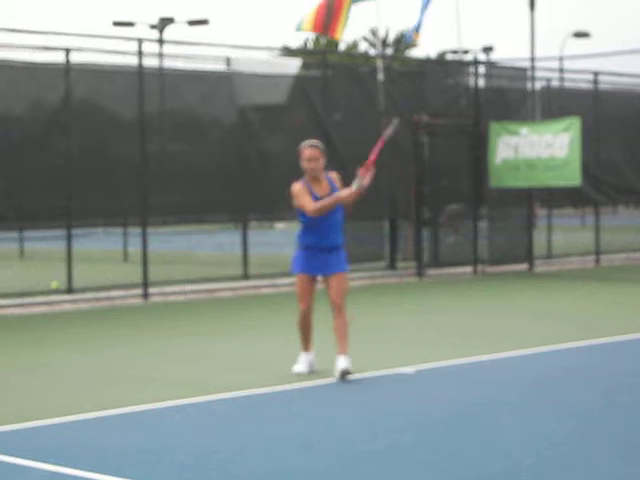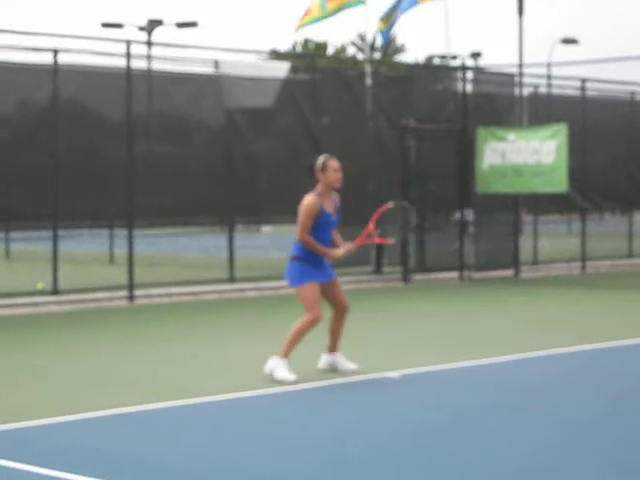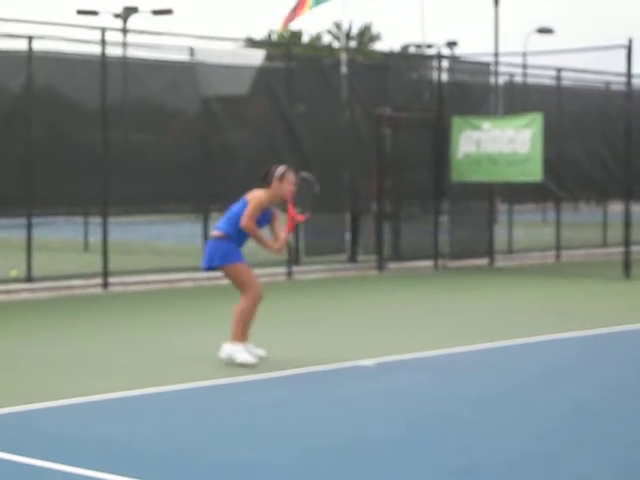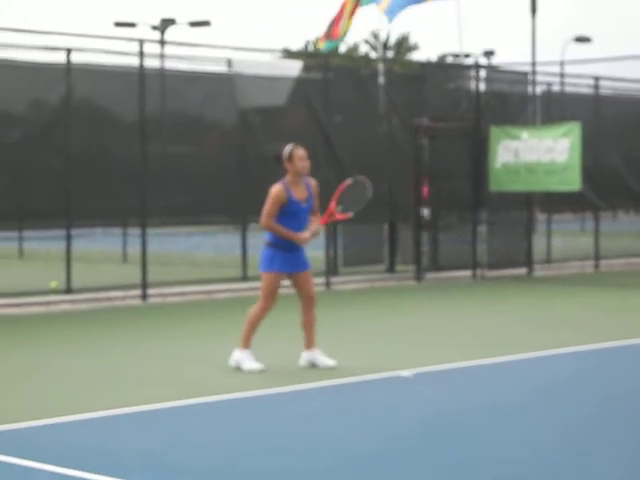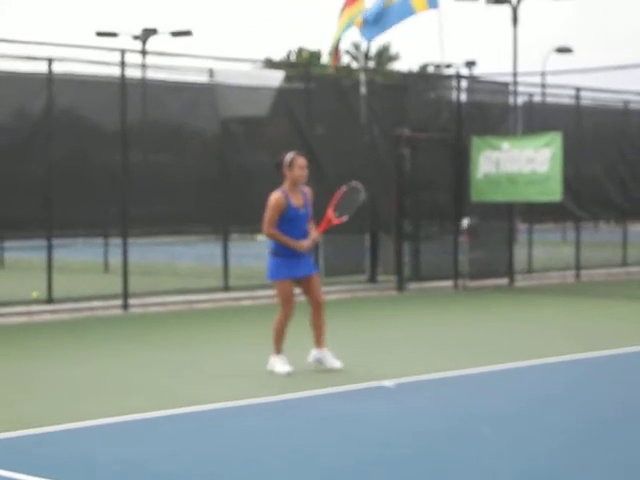
dt=1s
person 1, frame 1
left shoulder: (334, 177)
right shoulder: (298, 188)
left elbow: (344, 204)
right elbow: (312, 211)
left wrist: (361, 187)
right wrist: (337, 197)
left hip: (335, 252)
right hip: (308, 253)
left knee: (338, 305)
right knee: (304, 309)
left ankle: (342, 360)
right ankle: (307, 355)
person 1, frame 2
left shoulder: (335, 199)
right shoulder: (311, 202)
right elbow: (302, 237)
left wrist: (342, 246)
right wrist: (328, 253)
left hip: (320, 265)
right hip: (303, 265)
left knee: (342, 307)
right knee: (313, 315)
left ankle: (332, 356)
right ankle: (278, 362)
person 1, frame 3
left shoulder: (272, 210)
right shoulder: (262, 195)
left elbow: (278, 238)
right elbow: (246, 223)
left wrist: (283, 240)
right wrist: (268, 243)
left hip: (230, 247)
right hip: (222, 244)
left knee: (255, 294)
right knee: (251, 292)
left ankle: (241, 344)
right ankle: (234, 345)
person 1, frame 4
left shoulder: (311, 185)
right shoulder: (279, 190)
right elbow: (266, 222)
left wrist: (313, 227)
right wrist: (295, 236)
left hip: (297, 253)
right hip: (276, 252)
left knee: (309, 299)
right knee: (266, 303)
left ankle: (310, 351)
right ankle: (242, 353)
person 1, frame 5
left shoulder: (307, 192)
right shoulder: (278, 198)
right elbow: (268, 229)
left wrist: (313, 234)
right wrist: (295, 244)
left hip: (304, 258)
right hip: (282, 260)
left knee: (318, 303)
right knee: (287, 309)
left ankle: (320, 351)
right ankle: (276, 356)
